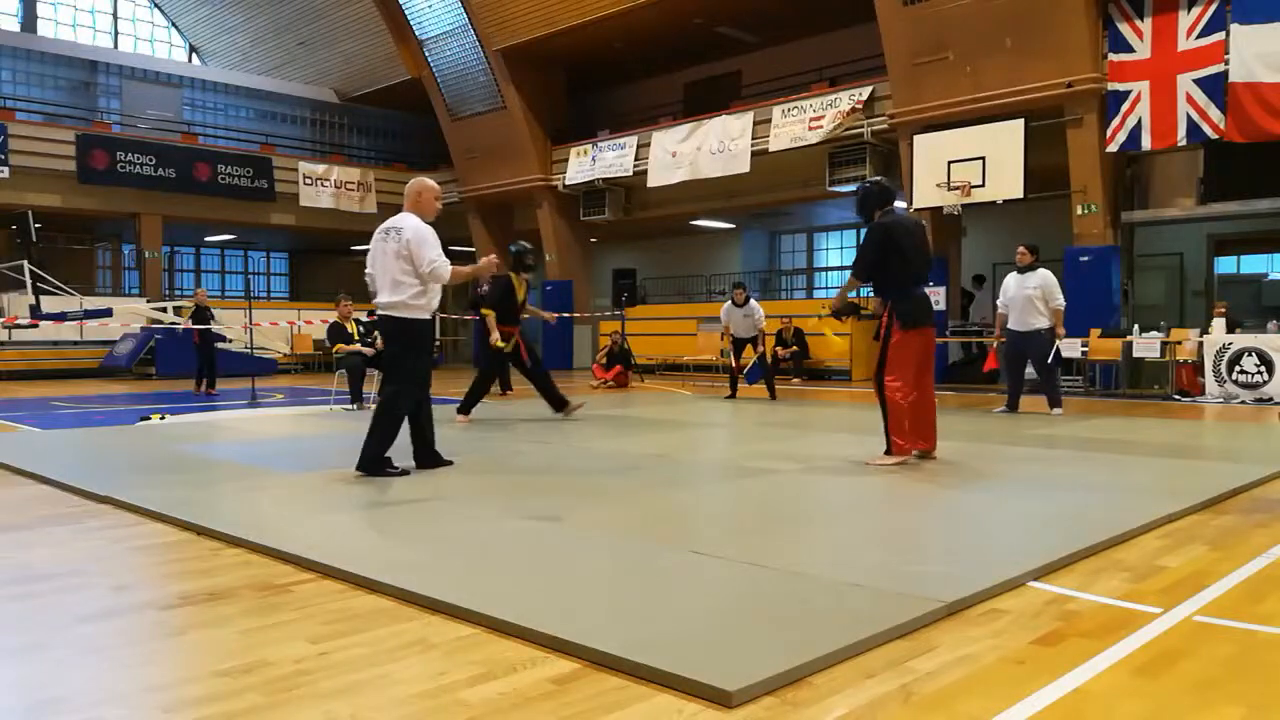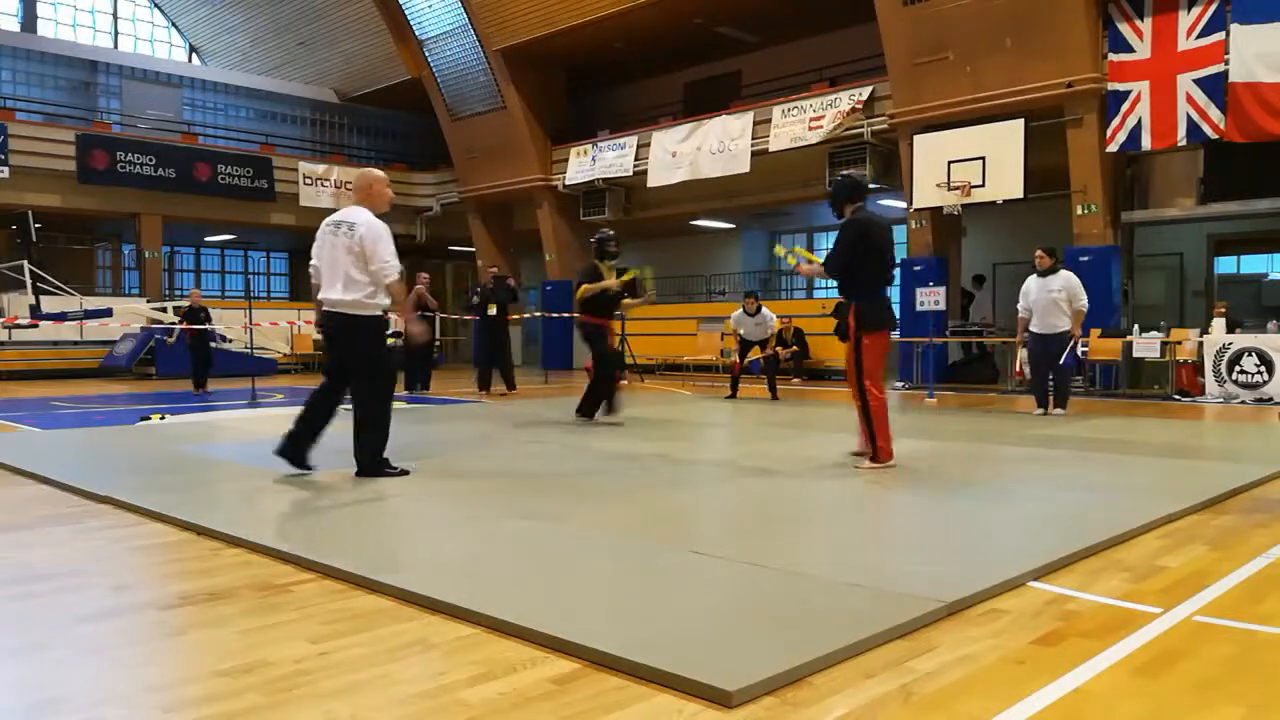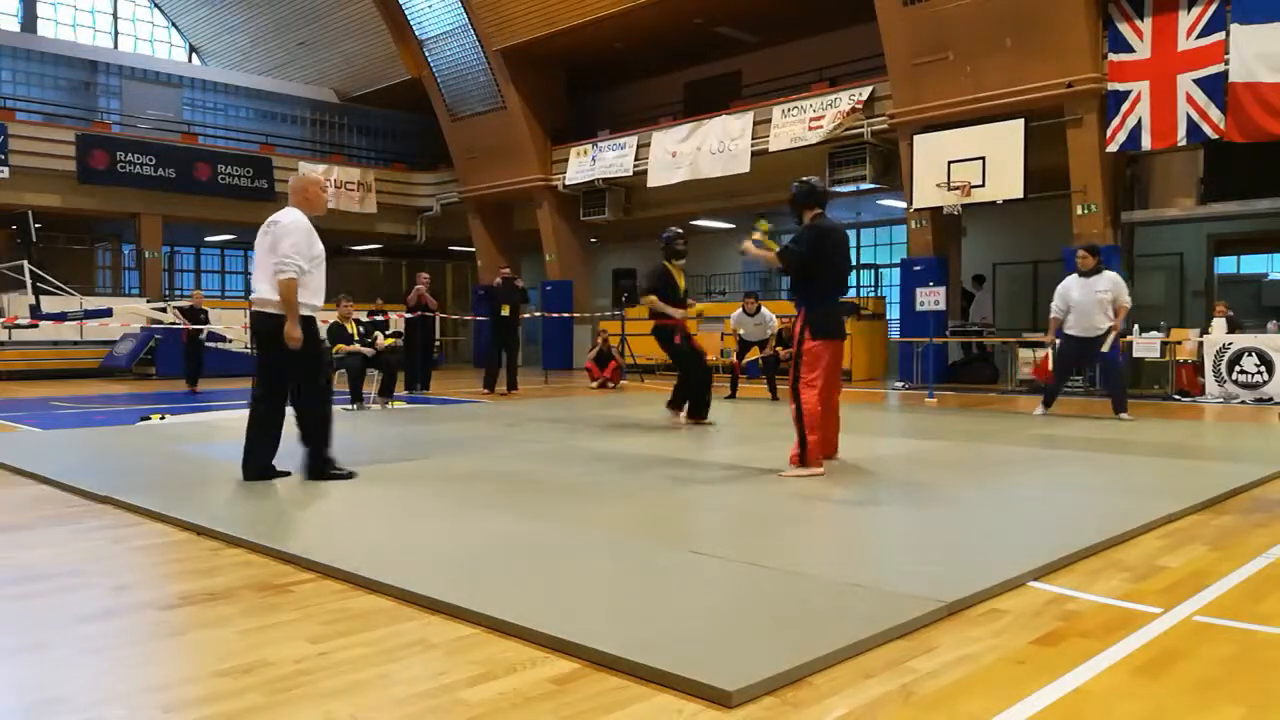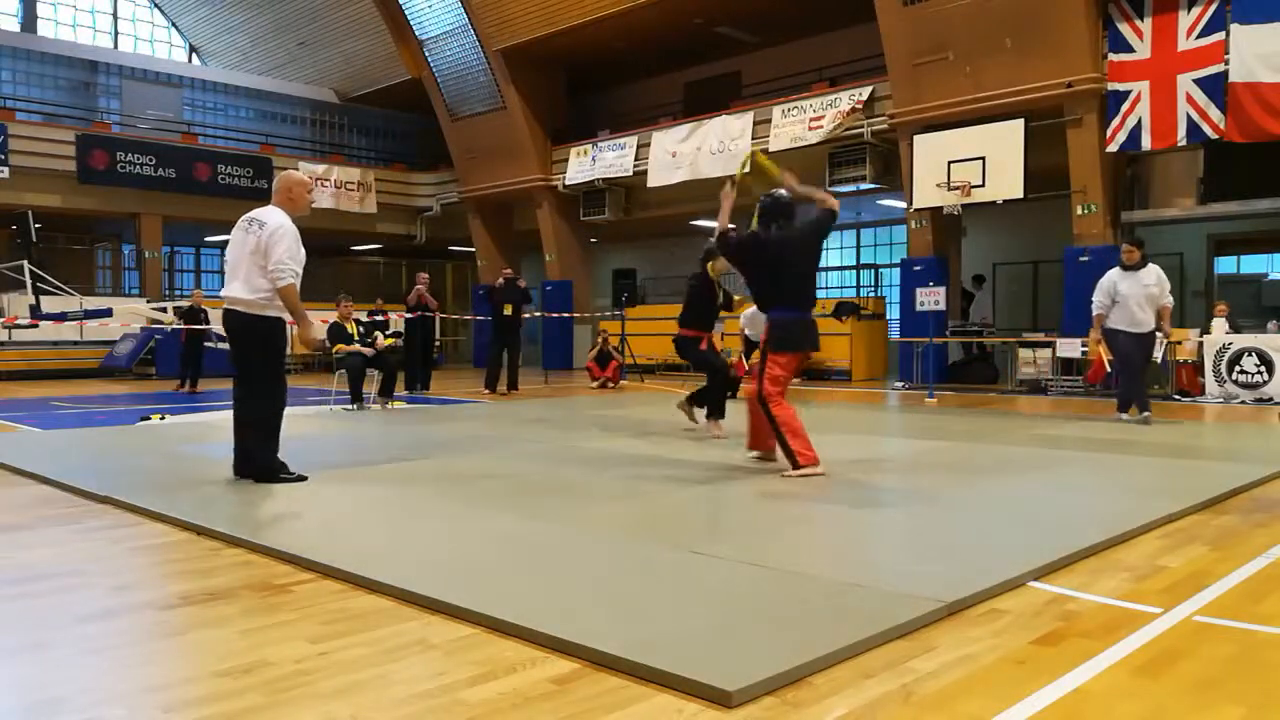
dt=0.5s
person 1, frame 1
left shoulder: (383, 230)
right shoulder: (419, 230)
left elbow: (372, 277)
right elbow: (441, 273)
right wrist: (478, 269)
left hip: (389, 316)
right hip: (411, 321)
left knee: (415, 387)
right knee: (400, 389)
left ankle: (426, 453)
right ankle: (373, 457)
person 1, frame 2
left shoulder: (330, 223)
right shoulder: (372, 225)
left elbow: (316, 272)
right elbow: (390, 277)
left wrist: (320, 310)
right wrist: (410, 317)
left hip: (333, 316)
right hip: (361, 319)
left knee: (334, 384)
right knee: (374, 391)
left ankle: (295, 445)
right ankle: (370, 461)
person 1, frame 3
left shoulder: (273, 222)
right shoulder: (296, 223)
right elbow: (287, 275)
right wrist: (293, 321)
left hip: (264, 316)
right hip: (289, 320)
left knee: (269, 392)
right knee: (314, 390)
left ankle: (257, 464)
right ankle: (319, 462)
person 1, frame 4
left shoulder: (248, 219)
right shoulder: (282, 226)
left elbow: (231, 266)
right elbow: (284, 281)
right wrist: (304, 324)
left hip: (236, 313)
right hip: (261, 319)
left knee: (248, 389)
right knee: (269, 392)
left ankle: (247, 460)
right ankle: (267, 465)
person 2, frame 1
left shoulder: (880, 228)
right shoulder: (914, 224)
left elbow: (861, 272)
left wrist: (840, 296)
left hip: (900, 310)
right hip: (921, 305)
left knee: (889, 379)
right knee: (921, 380)
left ankle: (898, 448)
right ankle: (925, 444)
person 2, frame 2
left shoulder: (854, 225)
right shoulder: (879, 224)
left elbow: (834, 269)
left wrist: (809, 269)
right wrist: (829, 262)
left hip: (863, 311)
right hip: (878, 308)
left knee: (864, 383)
right knee: (870, 379)
left ankle: (880, 453)
right ankle: (874, 444)
person 2, frame 3
left shoulder: (814, 230)
right shoulder: (836, 231)
left elbow: (783, 260)
left wrist: (751, 250)
left hip: (814, 318)
right hip: (831, 315)
left knee: (804, 386)
right knee: (826, 386)
left ankle: (808, 459)
right ankle: (826, 446)
person 2, frame 4
left shoulder: (759, 241)
right shoulder: (807, 235)
left elbow: (721, 237)
right elbow: (833, 206)
left wrist: (727, 203)
right wrist: (798, 189)
left hip: (781, 331)
right hip: (805, 329)
left knee: (770, 397)
right knee: (759, 388)
left ankle: (806, 460)
right ankle: (764, 445)
person 3, frame 1
left shoulder: (525, 283)
right shoulder: (502, 282)
right elbow: (487, 308)
left wrist: (542, 314)
right wrist: (494, 332)
left hip: (514, 335)
right hip: (500, 335)
left knee: (536, 370)
right knee: (487, 373)
left ankle: (562, 406)
right ankle: (464, 410)
person 3, frame 2
left shoulder: (614, 273)
right shoulder: (590, 270)
left elbow: (620, 304)
right elbow: (580, 292)
left wrist: (642, 301)
right wrist: (604, 284)
left hip: (604, 327)
right hip: (591, 326)
left knee: (603, 370)
right knee: (612, 362)
left ankle: (585, 411)
right ankle: (610, 409)
person 3, frame 3
left shoulder: (680, 273)
right shoulder: (658, 272)
right elbow: (646, 298)
left wrist: (693, 306)
right wrist: (671, 311)
left hip: (681, 328)
right hip: (665, 329)
left knee: (703, 369)
right knee: (689, 367)
left ankle: (697, 415)
right ankle: (675, 408)
person 3, frame 4
left shoulder: (716, 286)
right shoulder: (701, 279)
left elbow: (730, 304)
right elbow: (717, 267)
left hip: (703, 340)
right hip: (689, 341)
left knee: (723, 375)
right knee: (720, 370)
left ankle: (689, 402)
right ankle: (713, 419)
person 4, frame 1
left shoulder: (1044, 276)
right shoulder: (1010, 278)
left elbow: (1057, 303)
right elbow: (1003, 307)
left wrist: (1059, 326)
right wrist: (998, 328)
left hip: (1040, 332)
right hip: (1014, 332)
left knee: (1045, 369)
right knee: (1013, 370)
left ankle: (1056, 405)
right ankle: (1011, 405)
person 4, frame 2
left shoulder: (1067, 278)
right shoulder: (1030, 282)
left elbow: (1081, 304)
right elbow: (1024, 311)
left wrist: (1077, 327)
right wrist: (1020, 334)
left hip: (1063, 333)
right hip: (1037, 334)
left knee: (1061, 371)
right knee: (1037, 371)
left ankle: (1059, 405)
right ankle: (1042, 405)
person 4, frame 3
left shoulder: (1111, 278)
right shoulder: (1069, 283)
left elbow: (1124, 301)
right elbow: (1058, 310)
left wrist: (1119, 320)
right wrist: (1051, 334)
left hip: (1103, 335)
right hip: (1073, 336)
left knee: (1114, 371)
right knee: (1060, 372)
left ankle: (1121, 410)
right ankle: (1045, 405)
person 4, frame 4
left shoulder: (1155, 272)
right shoulder: (1112, 277)
left elbow: (1164, 301)
right elbow: (1100, 306)
left wrist: (1166, 324)
right wrist: (1096, 331)
left hip: (1146, 332)
right hip: (1119, 332)
left knee: (1130, 373)
right knee: (1133, 371)
left ankle: (1122, 409)
right ankle: (1144, 411)
